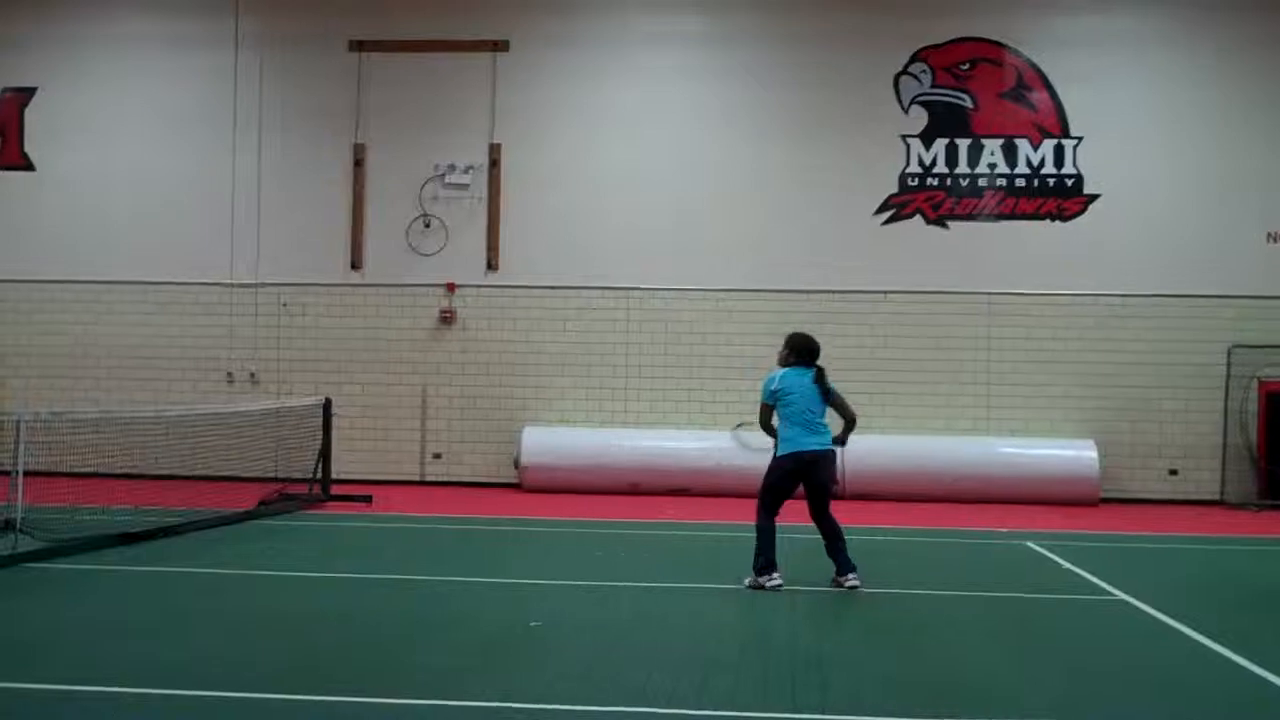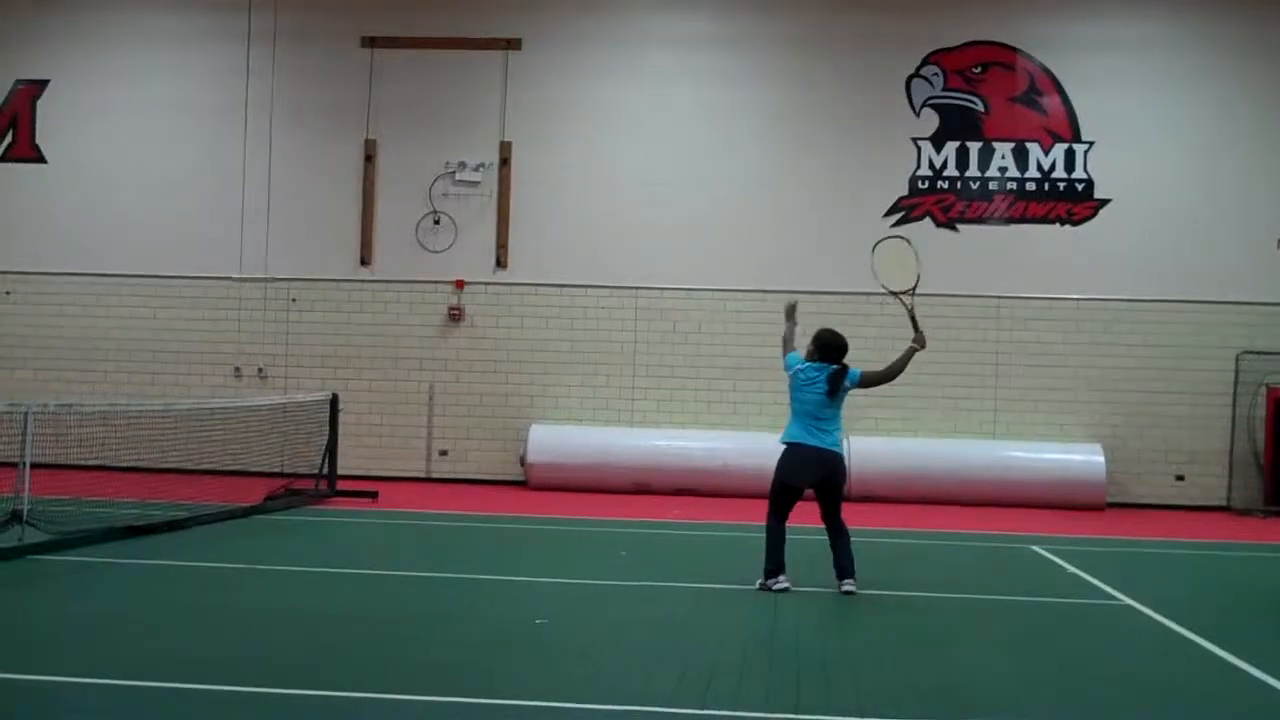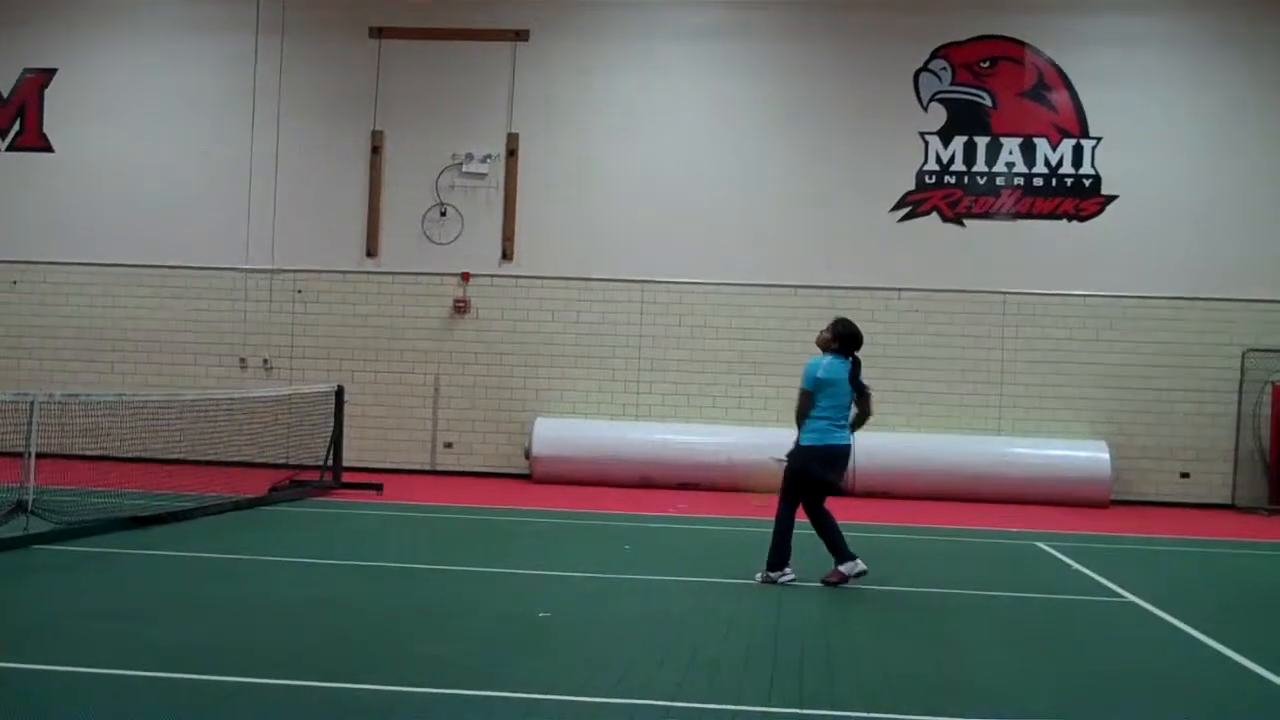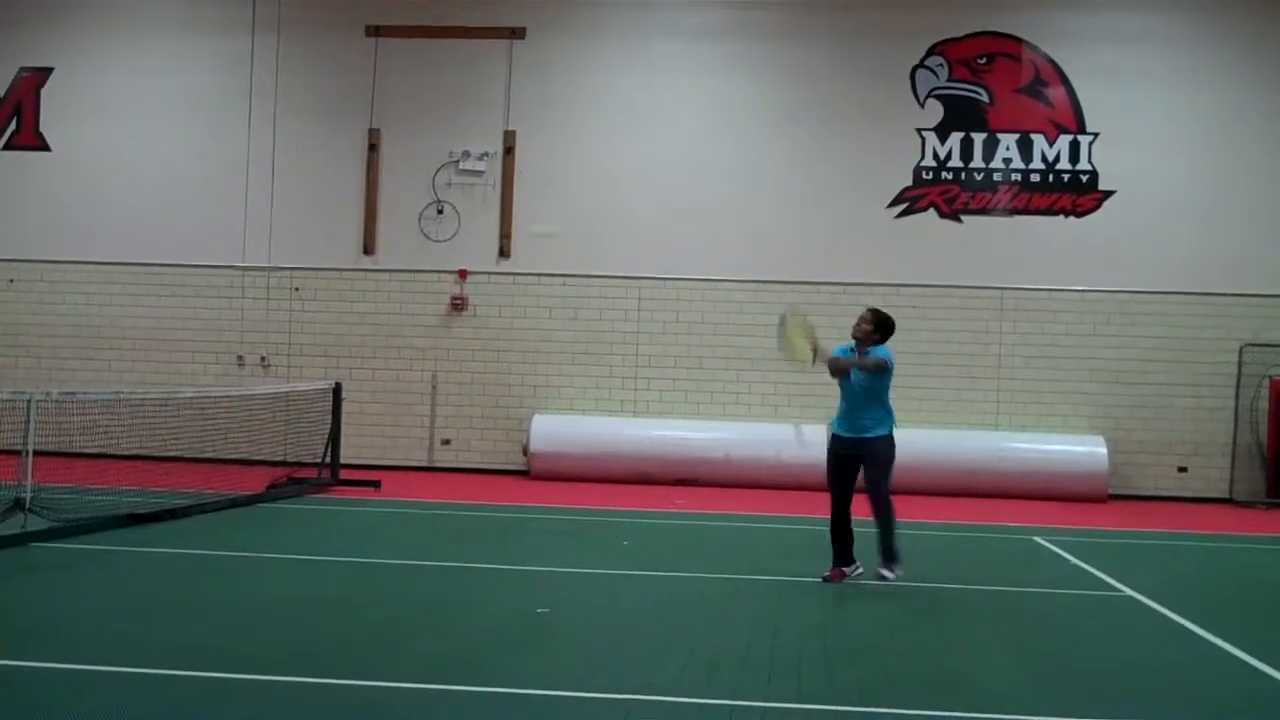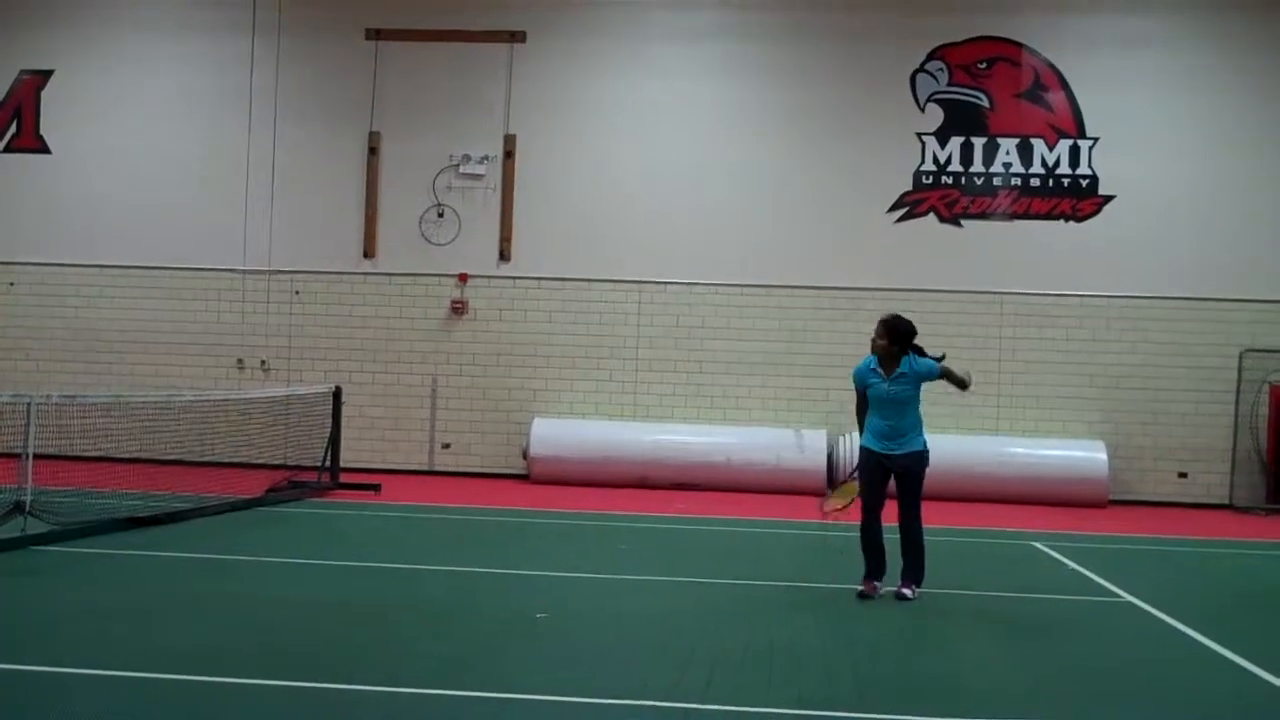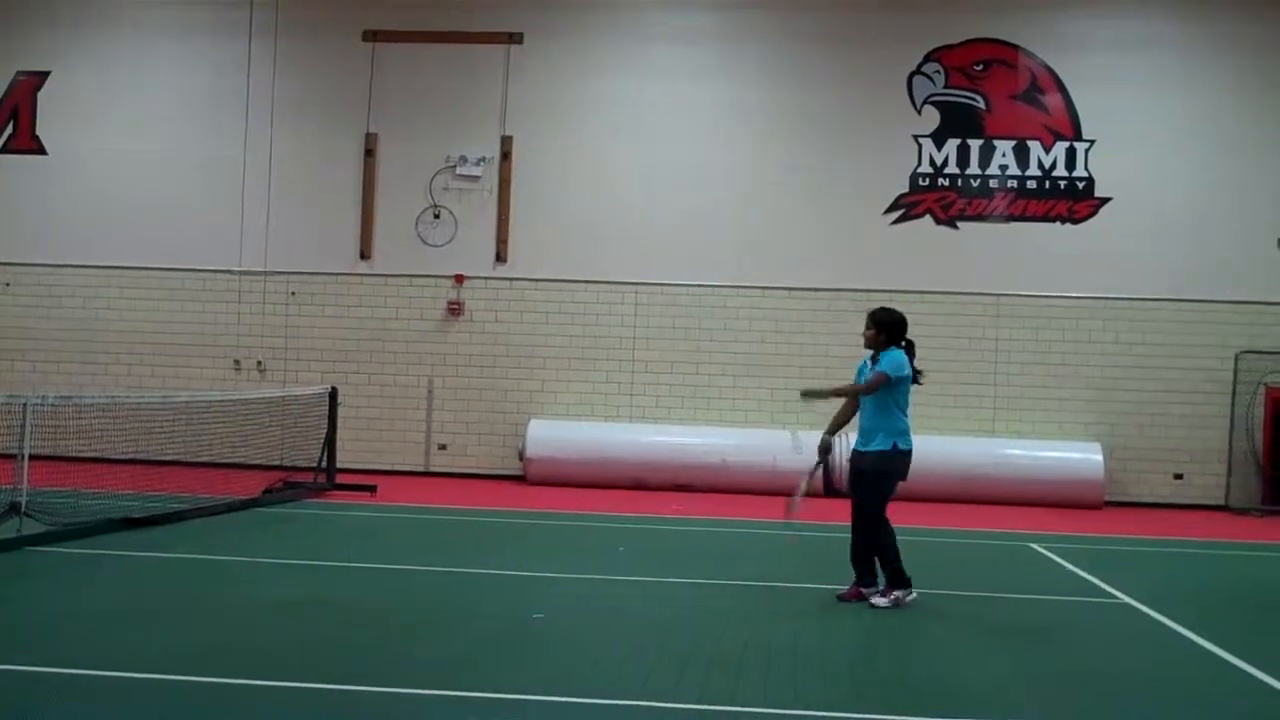
dt=0.5s
person 1, frame 1
left shoulder: (776, 379)
right shoulder: (820, 381)
left elbow: (764, 422)
right elbow: (850, 418)
left wrist: (778, 434)
right wrist: (842, 438)
left hip: (791, 455)
right hip: (823, 455)
left knee: (766, 510)
right knee: (822, 514)
left ankle: (766, 572)
right ankle: (847, 572)
person 1, frame 2
left shoulder: (797, 369)
right shoulder: (842, 377)
left elbow: (787, 342)
right elbow: (886, 375)
left wrist: (789, 319)
right wrist: (914, 348)
left hip: (797, 453)
right hip: (831, 458)
left knee: (777, 515)
right knee: (833, 519)
left ankle: (775, 576)
right ankle: (846, 577)
person 1, frame 3
left shoulder: (818, 367)
right shoulder: (851, 371)
left elbow: (801, 411)
right elbow: (865, 413)
left wrist: (801, 434)
left hip: (813, 447)
right hip: (839, 449)
left knee: (788, 506)
right knee: (815, 506)
left ankle: (778, 568)
right ankle: (847, 561)
person 1, frame 4
left shoulder: (882, 354)
right shoulder: (842, 352)
left elbow: (872, 364)
right elbow: (836, 369)
left wrist: (850, 360)
right wrist: (830, 361)
left hip: (877, 437)
right hip: (843, 436)
left knee: (878, 495)
right knee: (839, 502)
left ankle: (889, 561)
right ankle: (846, 563)
person 1, frame 5
left shoulder: (918, 367)
right shoulder: (864, 369)
left elbow: (947, 372)
left wrist: (965, 381)
right wrist: (863, 439)
left hip: (910, 451)
right hip: (873, 450)
left knee: (910, 516)
right knee: (870, 511)
left ankle: (911, 579)
right ankle: (873, 578)
person 1, frame 6
left shoulder: (896, 360)
right shoulder: (868, 364)
left elbow: (864, 389)
right elbow: (852, 404)
left wrist: (822, 391)
right wrist: (828, 434)
left hip: (890, 450)
right hip: (865, 450)
left knee: (875, 516)
right knee: (860, 517)
left ankle: (899, 586)
right ankle: (867, 583)
